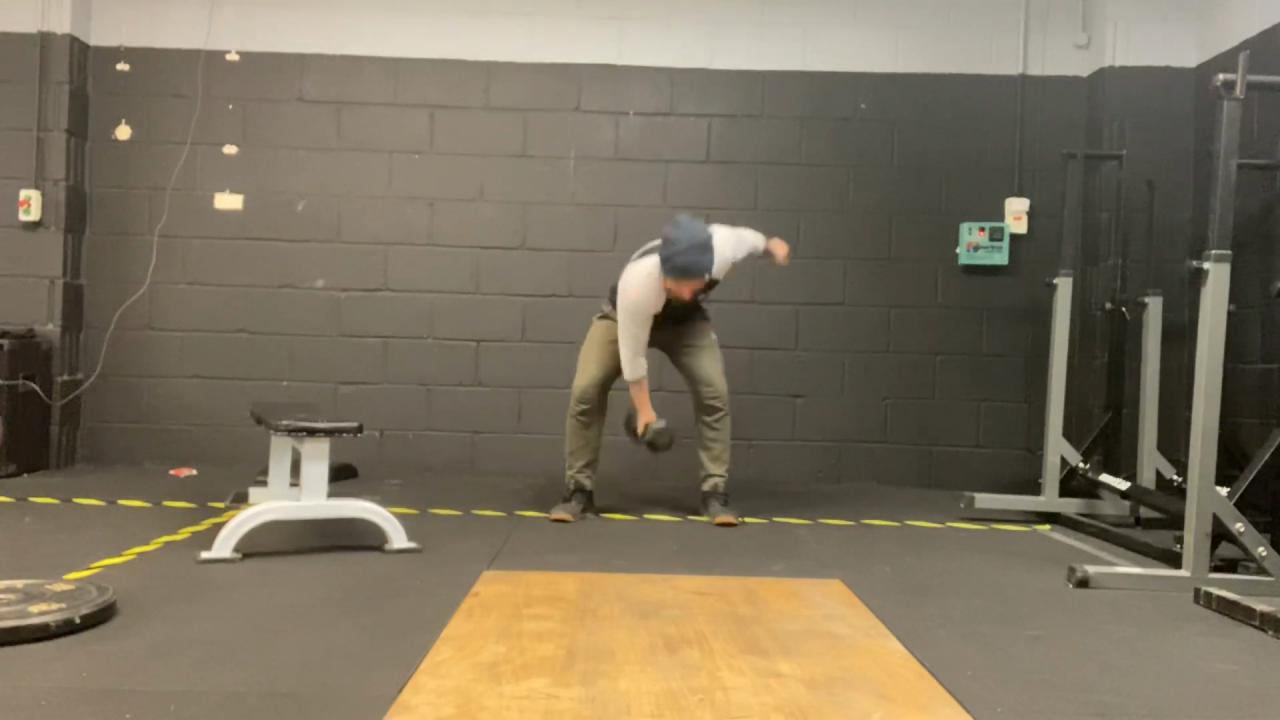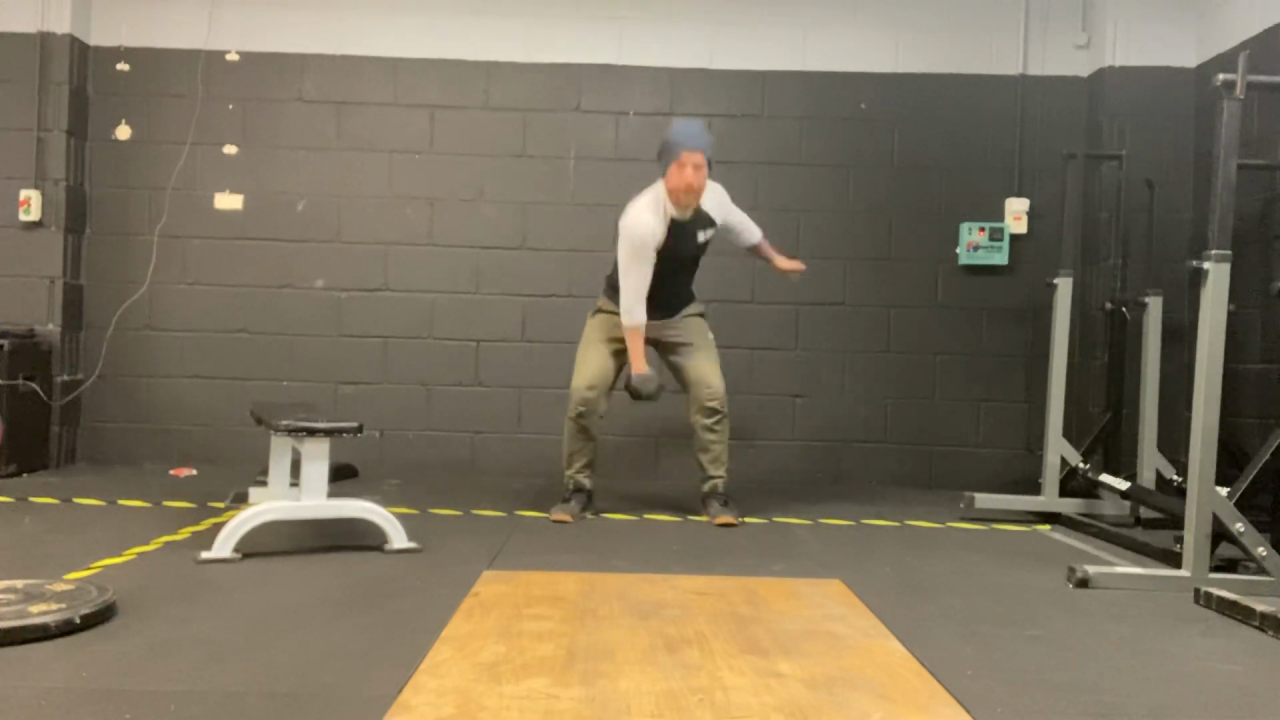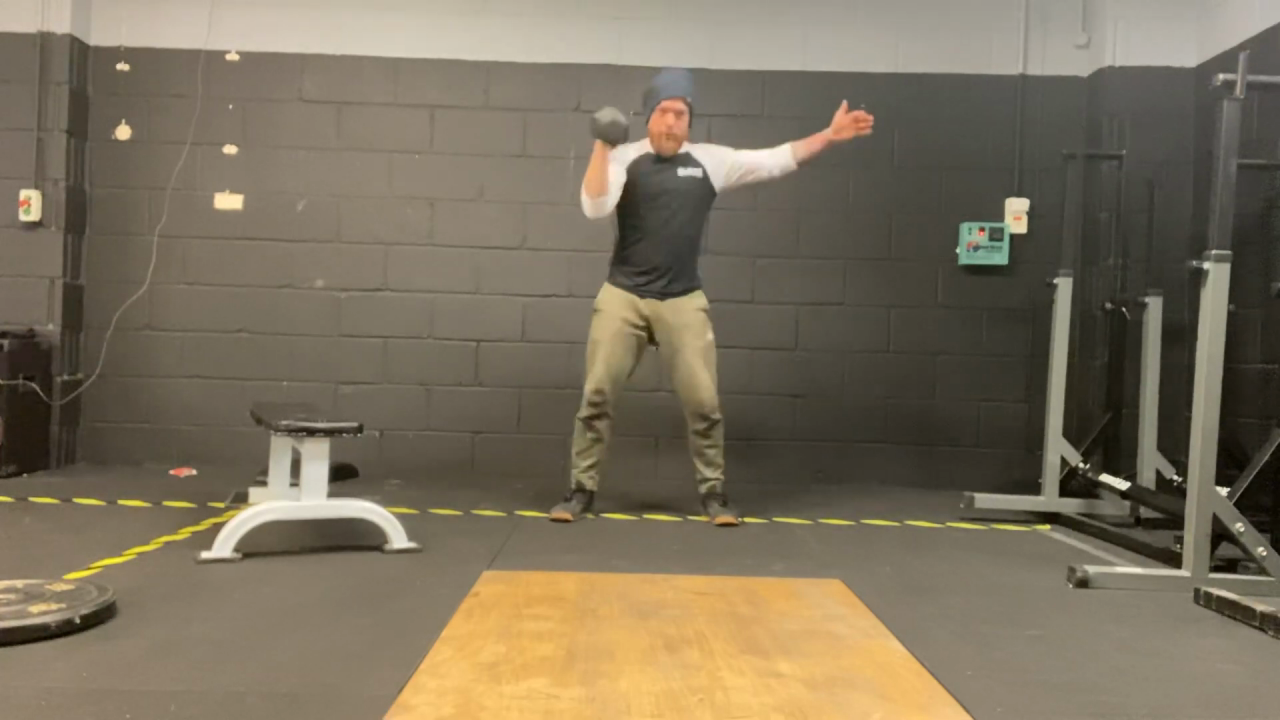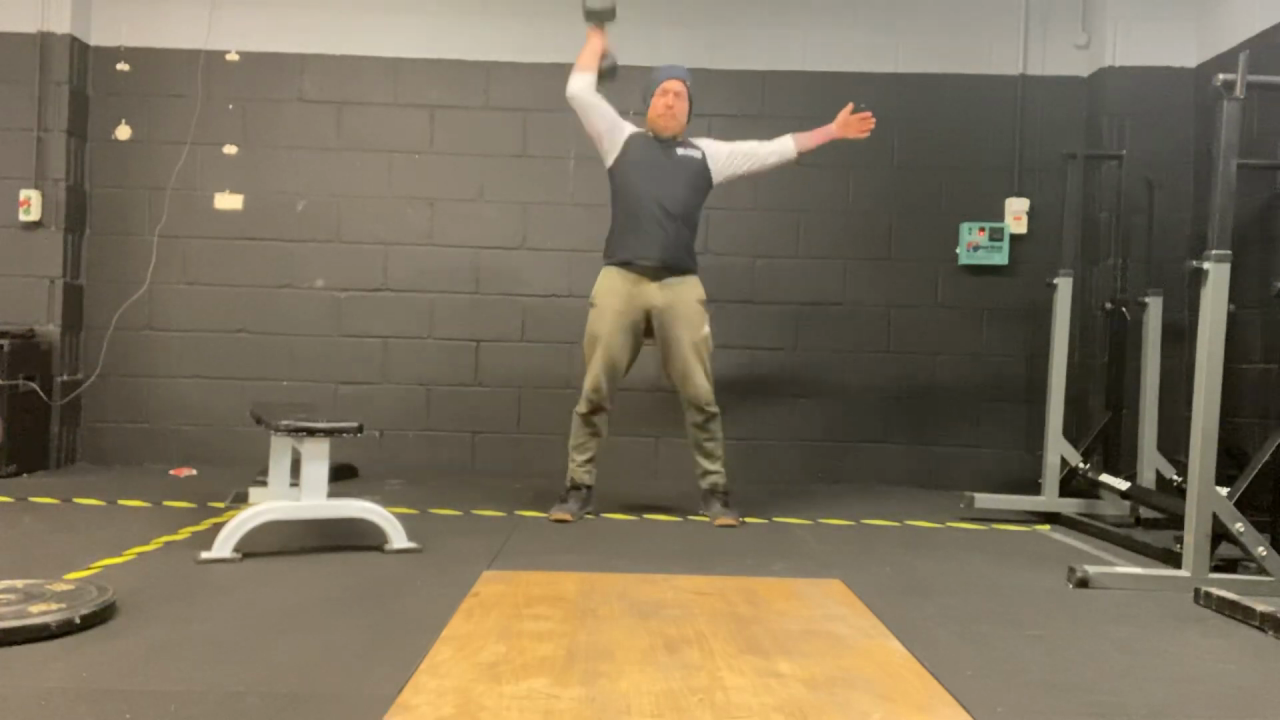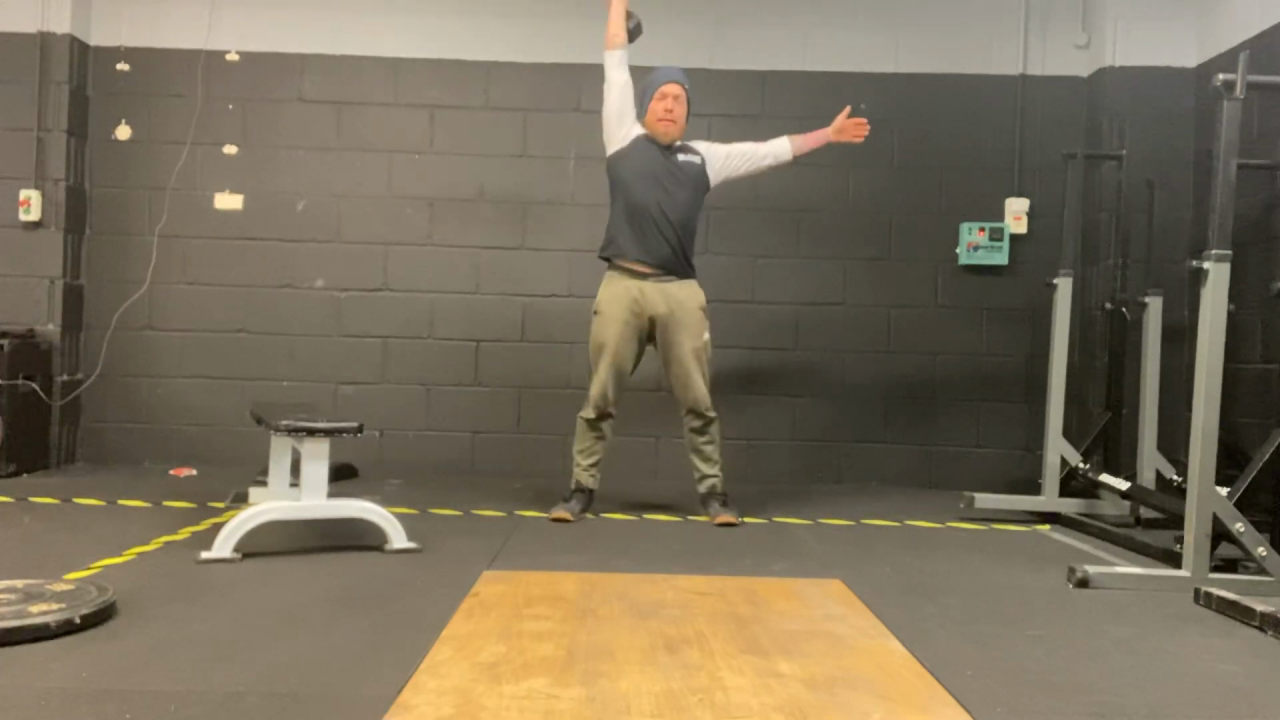
dt=0.5s
person 1, frame 1
left shoulder: (723, 244)
right shoulder: (637, 283)
left elbow: (751, 238)
right elbow: (632, 352)
left wrist: (772, 245)
right wrist: (644, 409)
left hip: (686, 321)
right hip: (622, 318)
left knee: (713, 392)
right knee: (586, 390)
left ankle: (715, 492)
right ankle: (579, 490)
person 1, frame 2
left shoulder: (714, 198)
right shoulder: (641, 216)
left elbow: (742, 230)
right elbow: (632, 297)
left wrist: (775, 259)
right wrist: (637, 359)
left hip: (680, 313)
right hip: (621, 313)
left knee: (711, 396)
right knee: (585, 392)
left ankle: (714, 492)
right ankle: (578, 490)
person 1, frame 3
left shoulder: (710, 160)
right shoulder: (624, 157)
left elbow: (774, 161)
right elbow: (594, 208)
left wrist: (828, 135)
right wrist: (600, 150)
left hip: (682, 301)
right hip: (622, 296)
left knee: (702, 401)
right knee: (597, 394)
left ankle: (713, 492)
right ankle: (581, 489)
person 1, frame 4
left shoulder: (705, 152)
right shoulder: (624, 141)
left elbow: (772, 150)
right elbow: (580, 93)
left wrist: (831, 131)
right wrist: (596, 40)
left hip: (680, 289)
right hip: (620, 283)
left knee: (699, 398)
right knee: (595, 393)
left ankle: (714, 491)
right ankle: (577, 488)
person 1, frame 5
left shoulder: (704, 157)
right shoulder: (624, 138)
left elbow: (770, 152)
right elbow: (614, 67)
left wrist: (828, 134)
left hip: (681, 293)
right hip: (622, 287)
left knee: (697, 401)
right knee: (600, 396)
left ankle: (712, 491)
right ankle: (581, 488)
